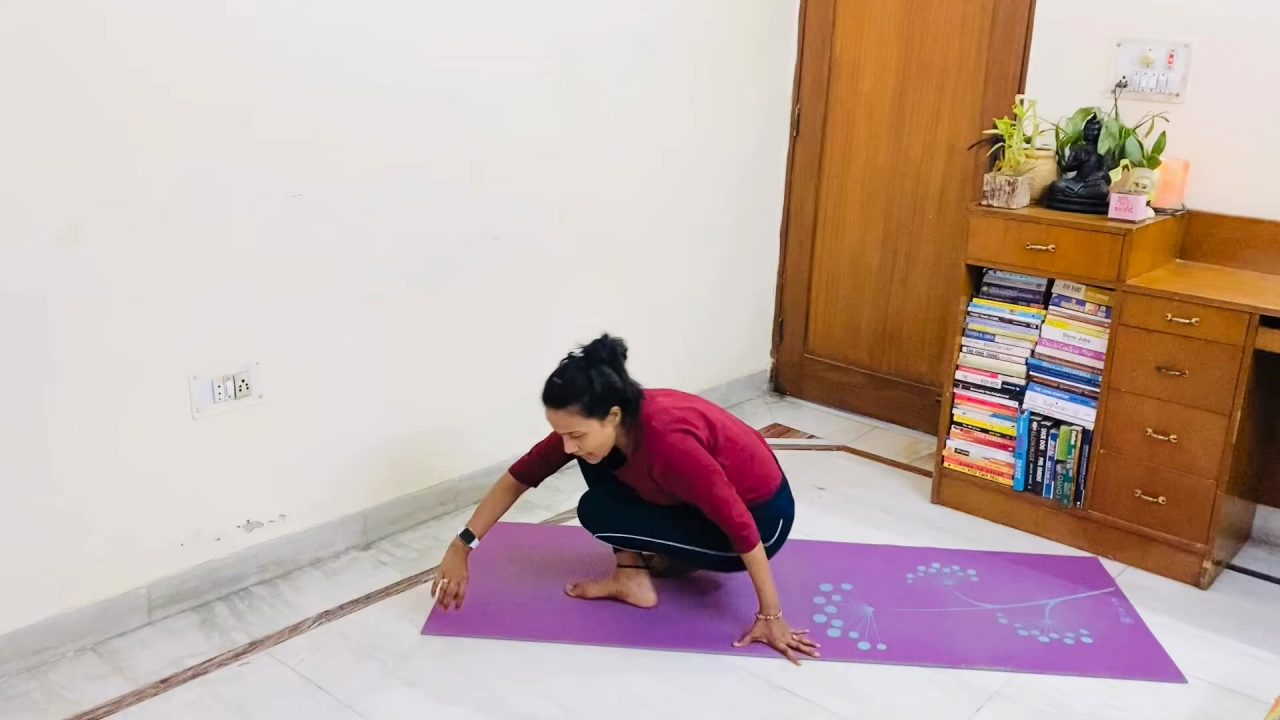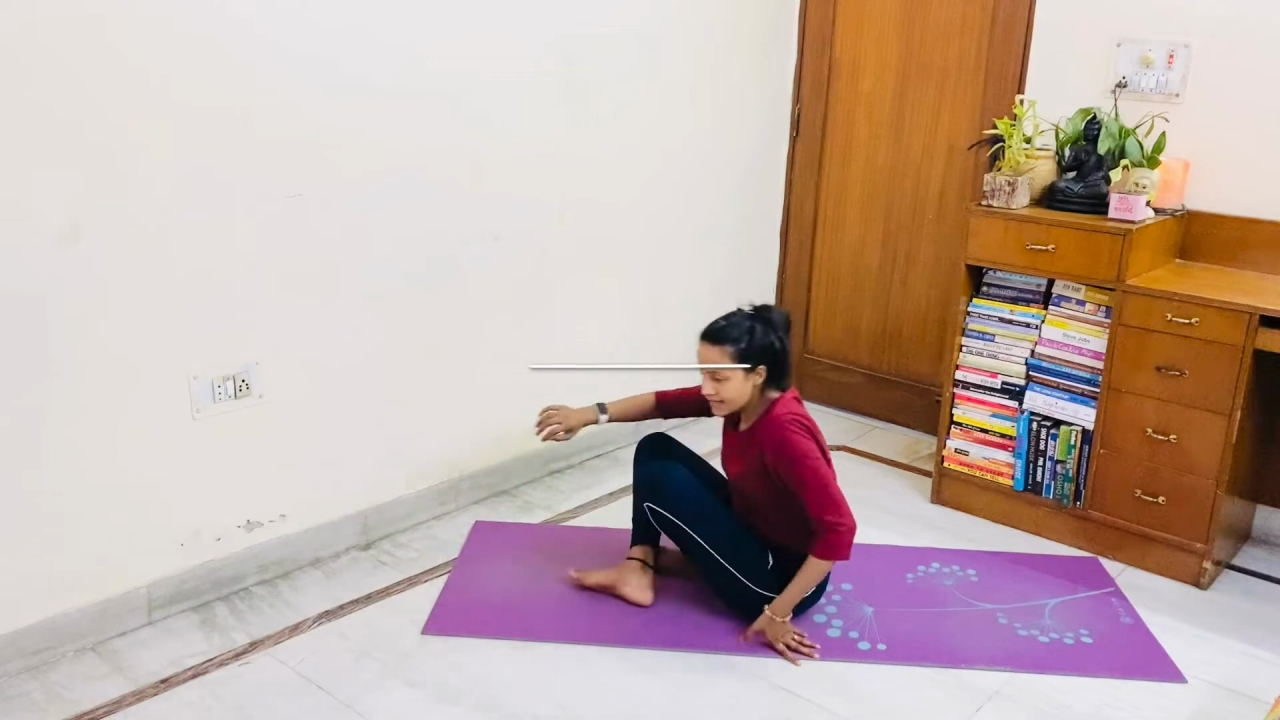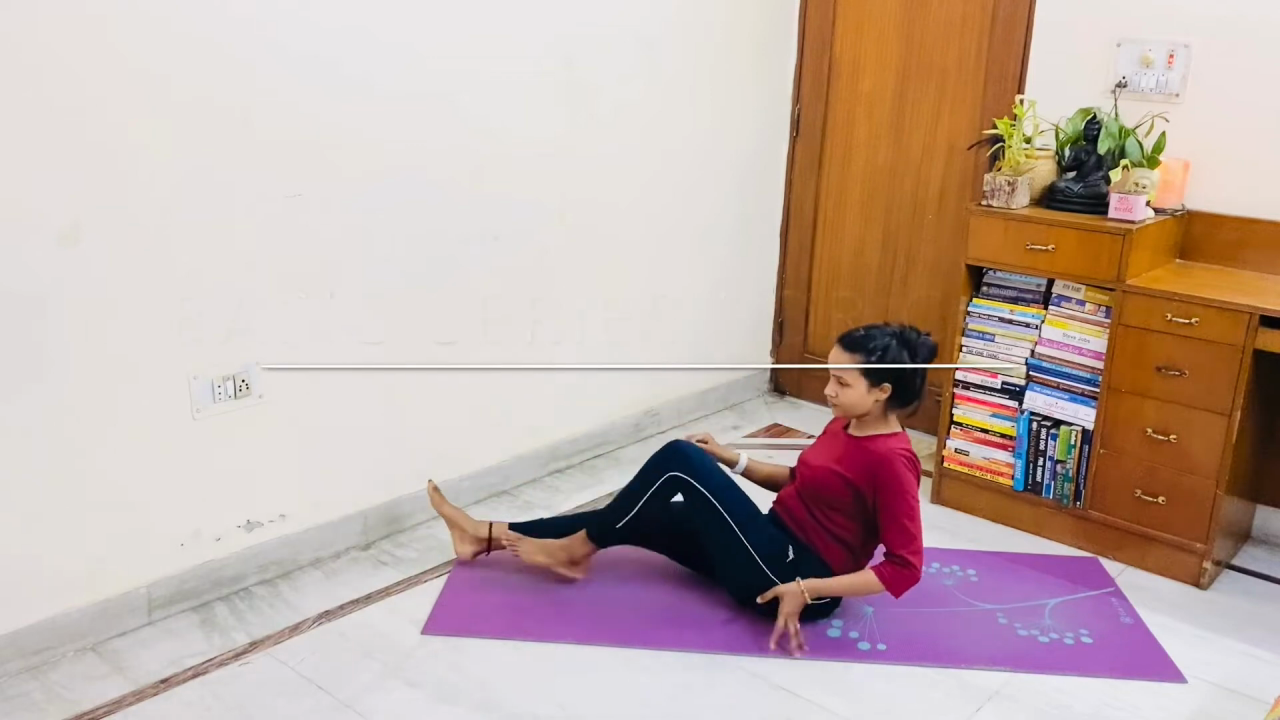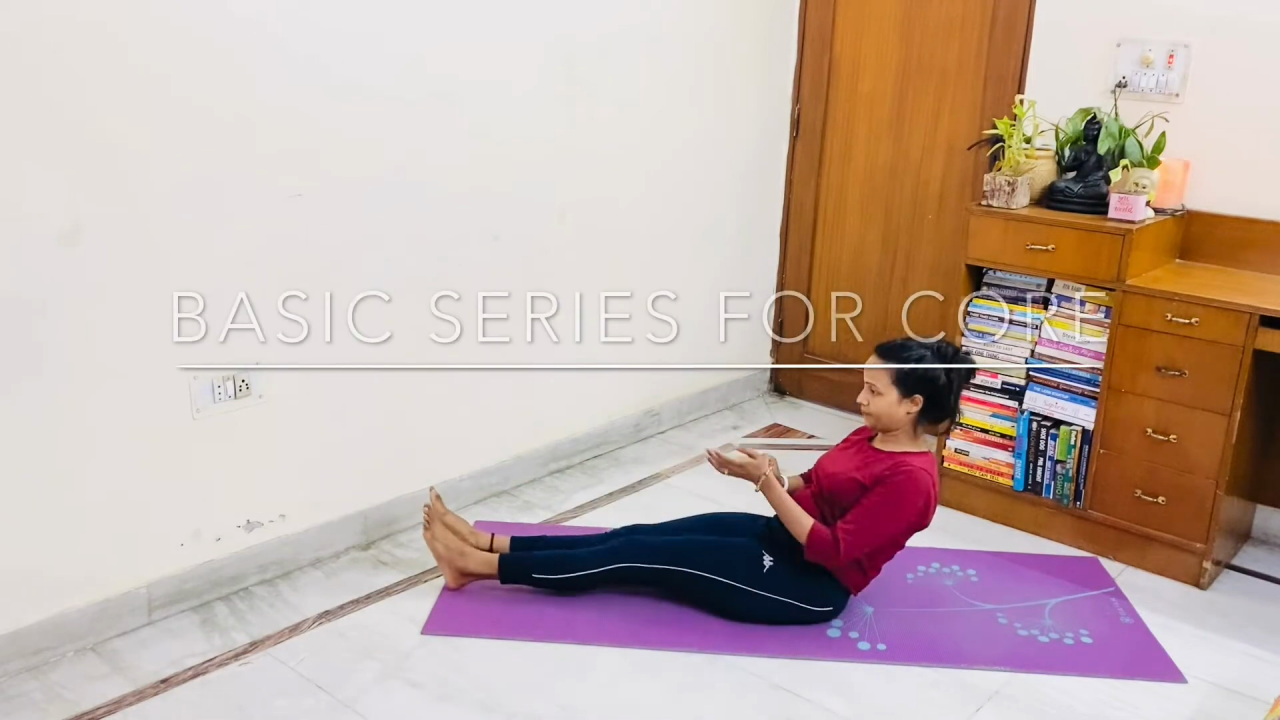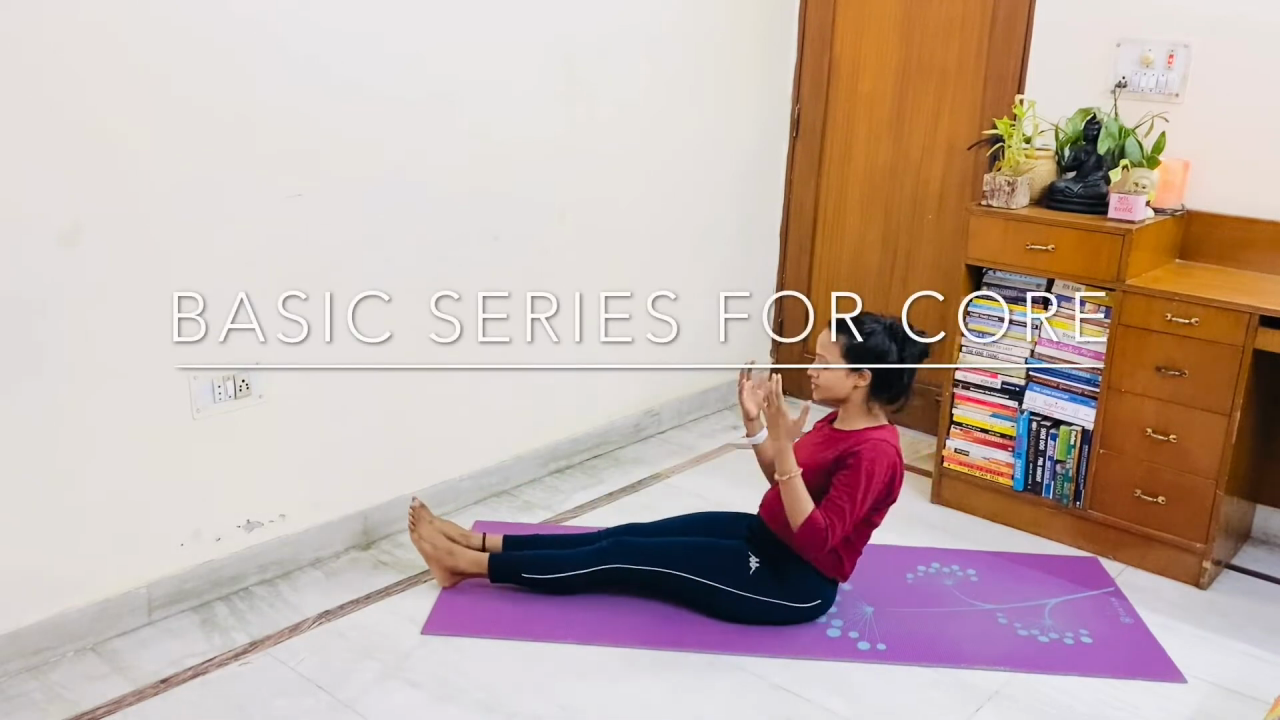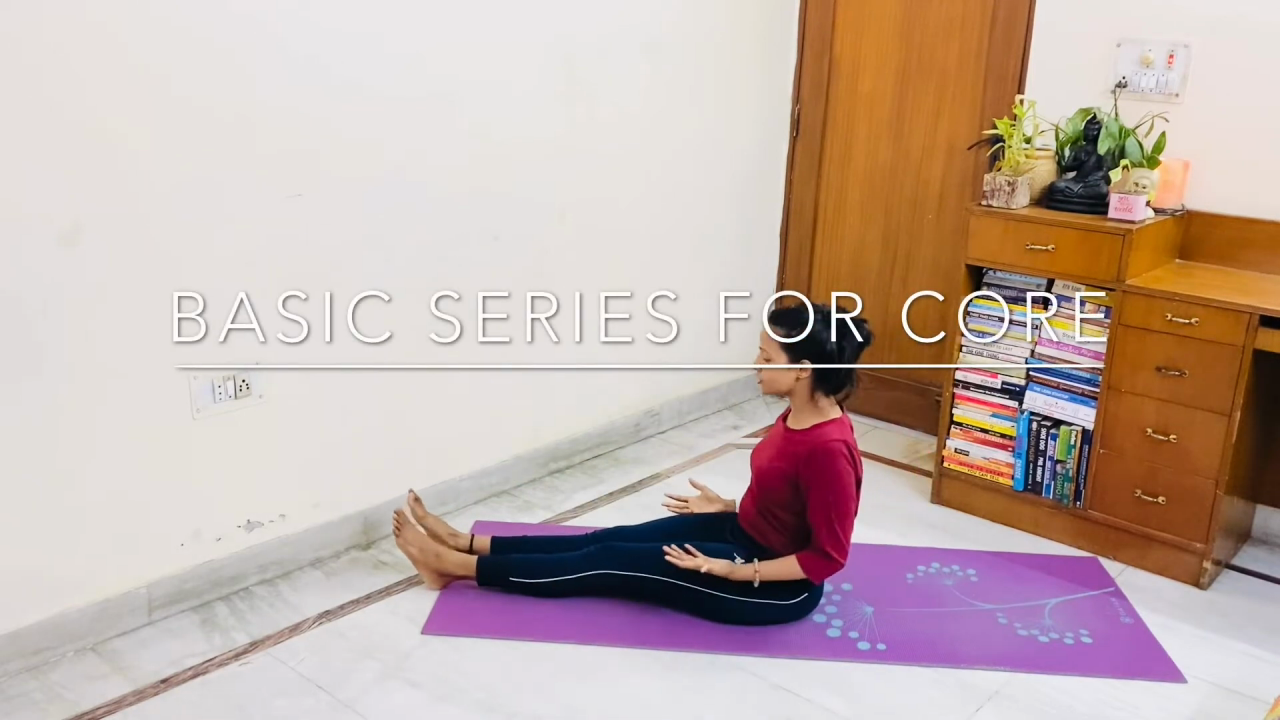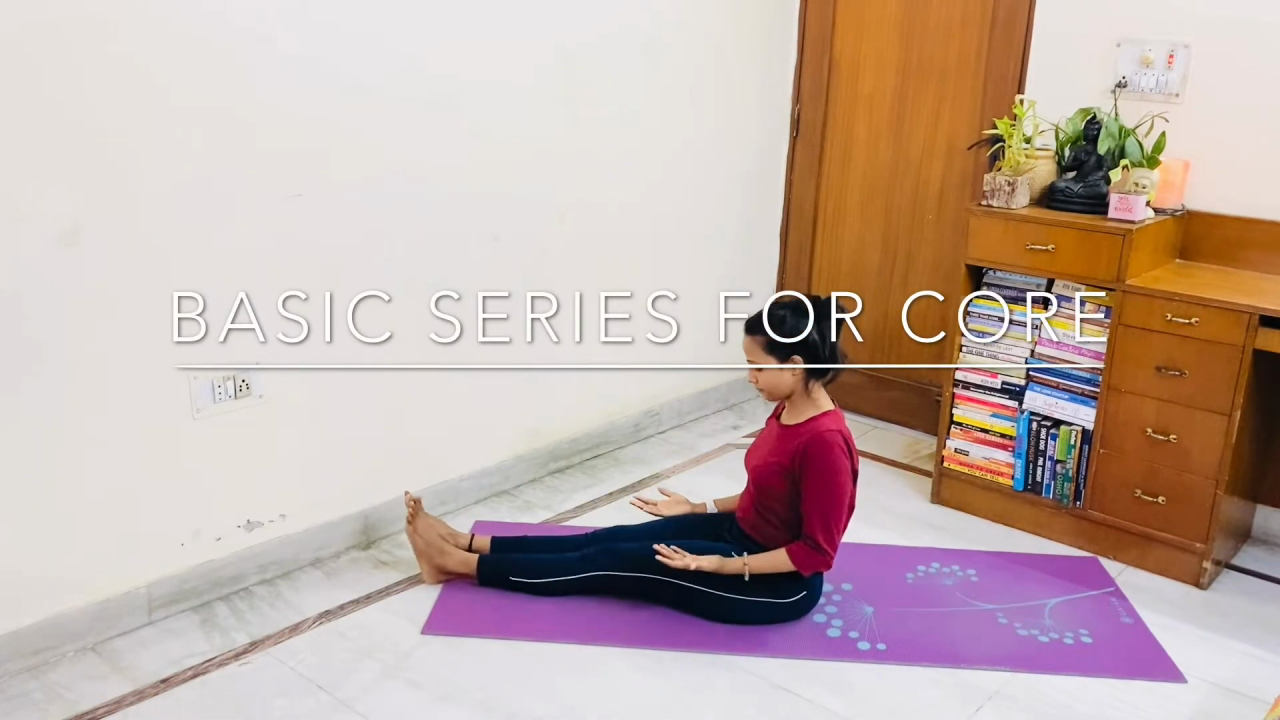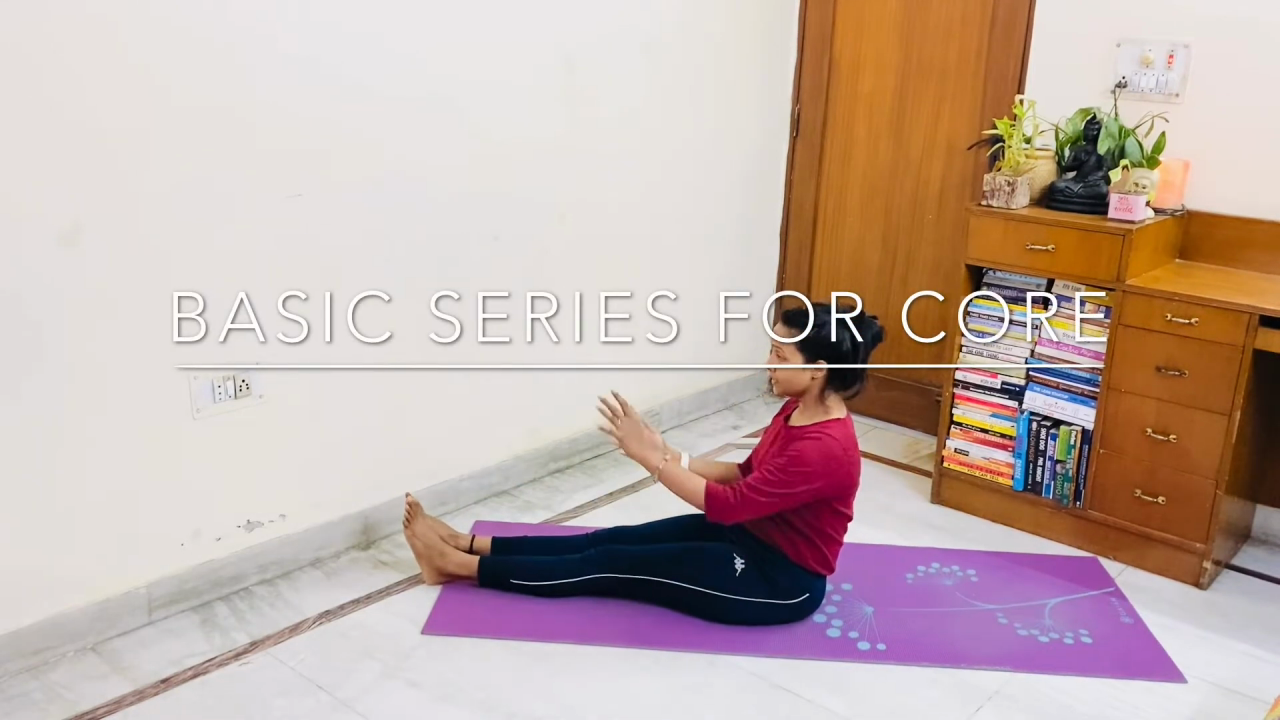
dt=0.5s
person 1, frame 1
left shoulder: (667, 440)
right shoulder: (607, 423)
left elbow: (740, 525)
right elbow: (520, 476)
left wrist: (770, 616)
right wrist: (462, 546)
left hip: (761, 516)
right hip: (715, 499)
left knee: (597, 509)
right ankle: (635, 569)
person 1, frame 2
left shoulder: (783, 429)
right shoulder: (741, 398)
left elbow: (839, 530)
right elbow: (663, 402)
left wrist: (778, 612)
right wrist: (592, 414)
left hip: (775, 575)
right hip: (753, 532)
left knee: (659, 481)
right knee: (653, 448)
right ankle: (639, 565)
person 1, frame 3
left shoulder: (892, 462)
right shoulder: (847, 424)
left elbow: (905, 570)
left wrist: (806, 592)
right wrist: (731, 459)
left hip: (802, 573)
right hip: (776, 545)
left knee: (678, 459)
right knee: (644, 520)
left ankle: (576, 547)
right ankle: (490, 536)
person 1, frame 4
left shoulder: (911, 479)
right shoulder: (871, 436)
left elbow: (832, 551)
left wrist: (768, 487)
right wrist: (775, 478)
left hip: (807, 588)
right hip: (777, 540)
left knee: (634, 560)
right knee: (635, 538)
left ankle: (478, 564)
right ankle: (488, 545)
person 1, frame 5
left shoulder: (874, 451)
right shoulder: (841, 421)
left elbow: (818, 537)
left wrist: (784, 450)
right wrist: (757, 425)
left hip: (795, 583)
right hip: (766, 537)
left knee: (625, 557)
right knee: (623, 535)
left ankle: (469, 564)
right ankle: (481, 543)
person 1, frame 6
left shoulder: (827, 448)
right shoulder: (800, 414)
left elbow: (828, 556)
left wrist: (735, 573)
right wrist: (727, 505)
left hip: (778, 587)
right hip: (747, 535)
left knee: (611, 563)
right knee: (612, 540)
left ankle: (457, 566)
right ankle: (466, 543)
person 1, frame 7
left shoulder: (824, 441)
right shoulder: (791, 410)
left elbow: (817, 551)
left wrist: (723, 566)
right wrist: (698, 509)
left hip: (780, 585)
right hip: (747, 535)
left knee: (613, 563)
right knee: (610, 540)
left ankle: (457, 563)
right ankle: (466, 543)
person 1, frame 8
left shoulder: (826, 447)
right shoulder: (799, 408)
left elbow: (730, 503)
right elbow: (751, 474)
left wrist: (651, 457)
right wrist: (670, 457)
left hip: (782, 582)
right hip: (760, 540)
left knee: (616, 563)
right knee: (615, 540)
left ankle: (458, 566)
right ankle: (469, 544)
